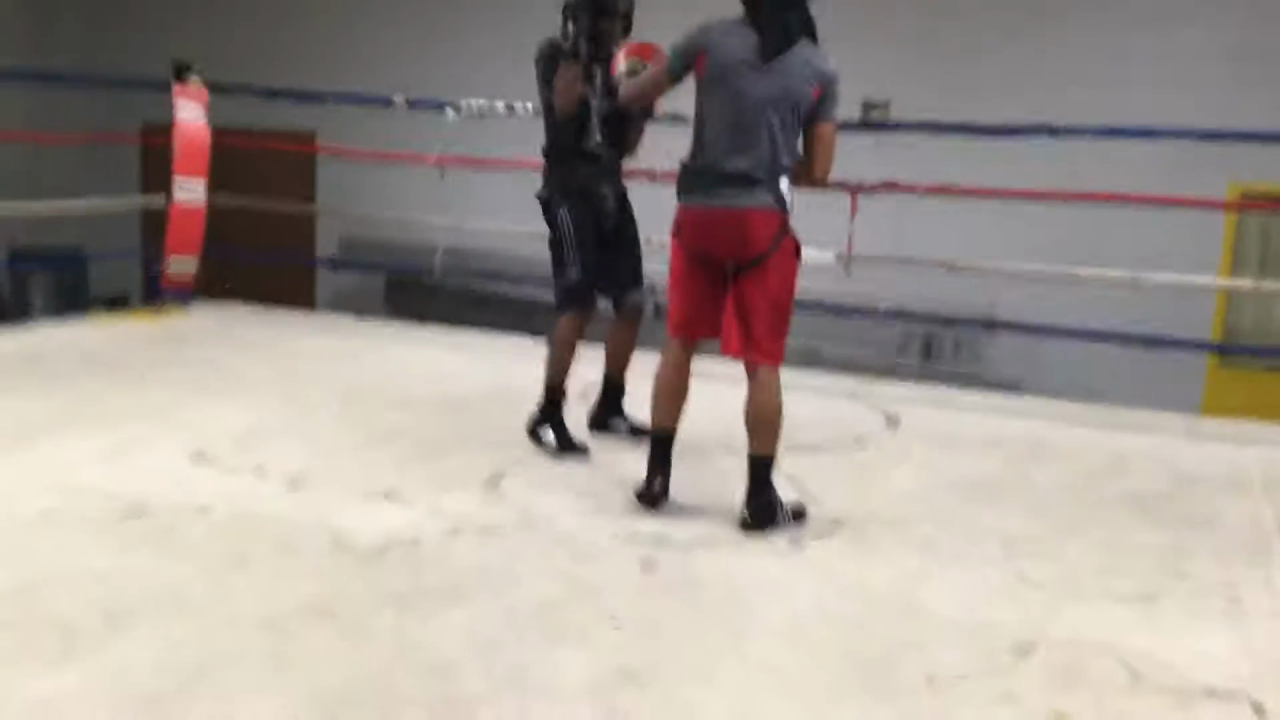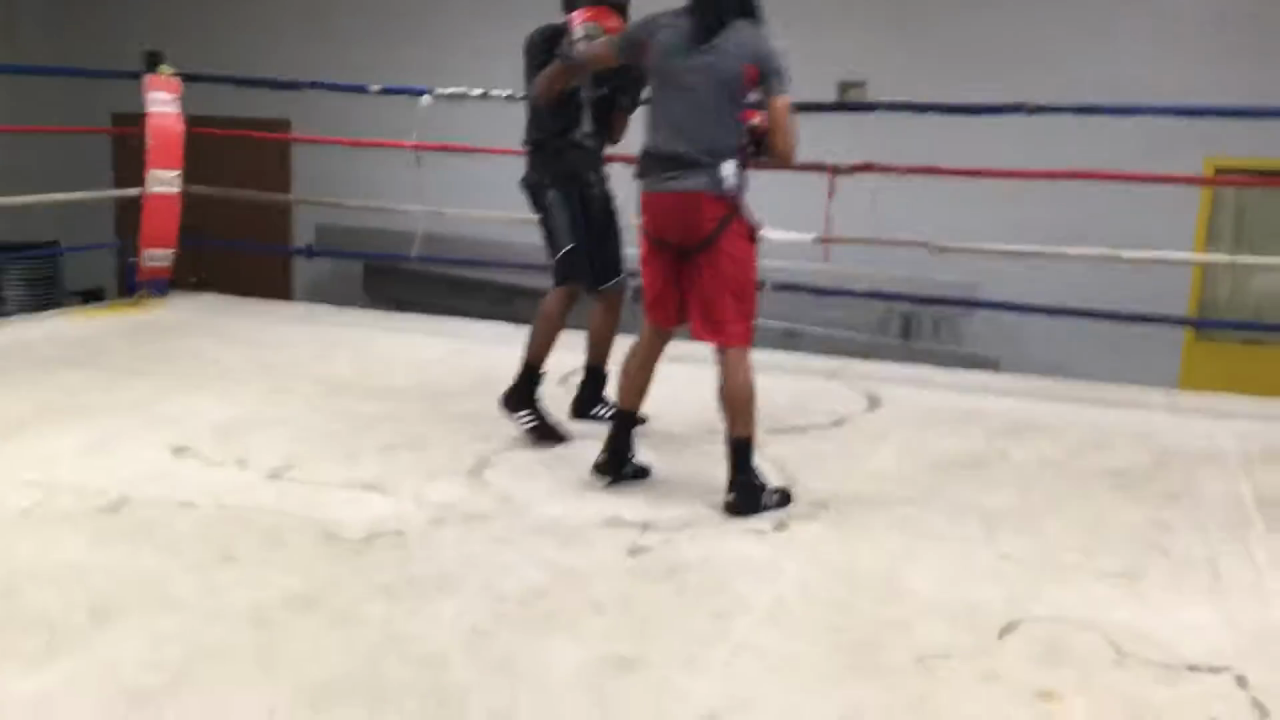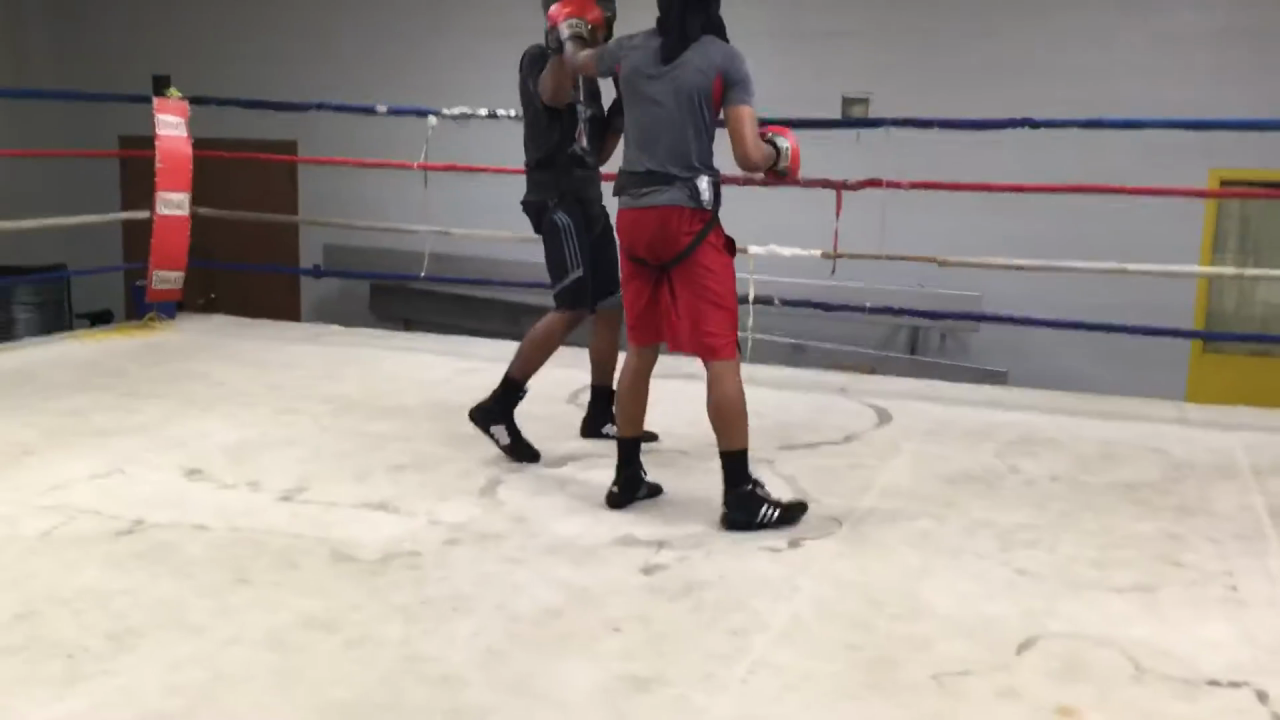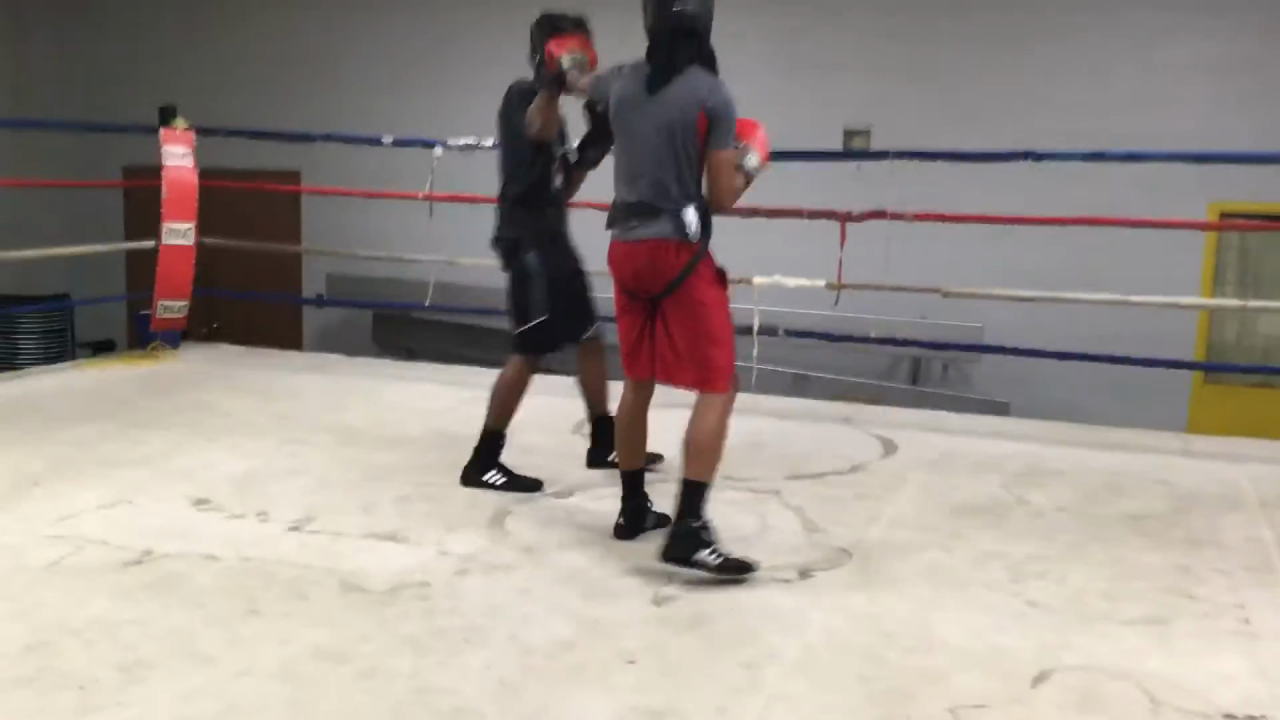
dt=0.2s
person 1, frame 1
right shoulder: (819, 69)
left elbow: (636, 96)
right elbow: (817, 171)
left wrist: (625, 81)
left hip: (701, 215)
right hip: (763, 221)
left knee: (680, 342)
right knee: (762, 363)
left ankle: (658, 474)
right ankle: (761, 499)
person 1, frame 2
right shoulder: (756, 48)
left elbow: (588, 59)
right elbow: (783, 149)
left wrist: (552, 76)
right wrist: (756, 136)
left hip: (660, 198)
right hip: (713, 204)
left knee: (656, 330)
right knee: (733, 345)
left ankle: (616, 451)
right ankle: (743, 480)
person 1, frame 3
left shoulder: (628, 51)
right shoulder: (723, 61)
left elbow: (578, 61)
right elbow: (750, 156)
right wrist: (781, 153)
left hip: (634, 215)
right hip: (688, 217)
left knee: (641, 349)
right knee: (721, 357)
left ankle: (626, 475)
right ankle: (740, 494)
person 1, frame 4
left shoulder: (620, 82)
right shoulder: (711, 95)
left elbow: (579, 86)
right elbow: (722, 198)
left wrist: (568, 68)
right wrist: (750, 163)
left hip: (627, 247)
right hip: (678, 250)
left knee: (638, 382)
right knee: (716, 388)
left ankle: (632, 505)
right ankle: (689, 528)
person 2, frame 1
right shoulder: (556, 53)
left elbow: (628, 145)
right elbow: (563, 105)
right wrist: (574, 43)
left hip: (610, 190)
right hip: (569, 190)
left knee: (631, 303)
right knee: (578, 303)
left ankle: (608, 407)
right ankle: (548, 415)
person 2, frame 2
right shoulder: (547, 40)
right elbow: (545, 98)
left wrist: (630, 91)
right wrist: (572, 40)
left hip: (592, 178)
right hip: (554, 176)
left knee: (612, 290)
right knee: (572, 282)
left ankle: (590, 395)
right ankle: (523, 392)
person 2, frame 3
left shoulder: (588, 75)
right shoulder: (540, 57)
right elbow: (552, 97)
left wrist: (624, 107)
right wrist: (561, 39)
left hip: (588, 196)
right hip: (553, 196)
left knee: (609, 308)
right knee: (571, 308)
left ankle: (600, 414)
right ankle: (498, 407)
person 2, frame 4
left shoulder: (551, 110)
right shoulder: (524, 93)
right elbow: (539, 131)
left wrist: (596, 145)
right wrist: (553, 77)
left hip: (550, 234)
right hip: (527, 235)
left knee: (589, 340)
right knee: (530, 350)
left ankle: (604, 444)
right ankle: (483, 460)
